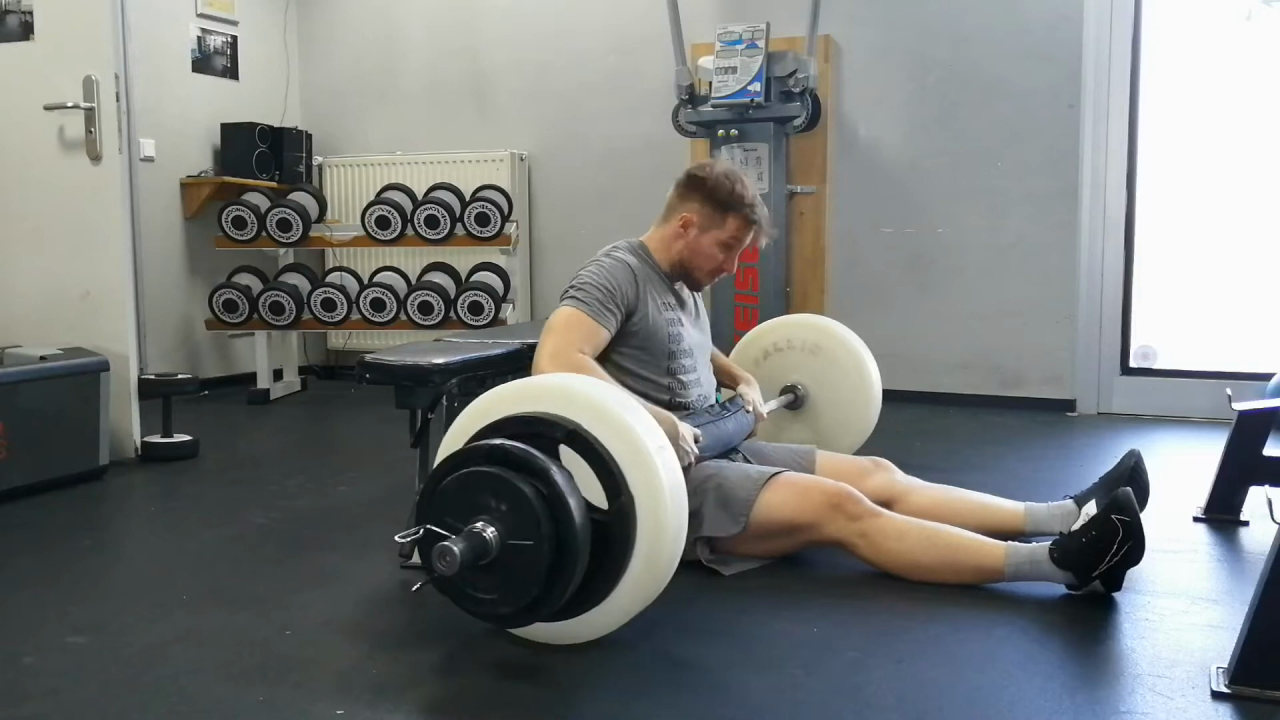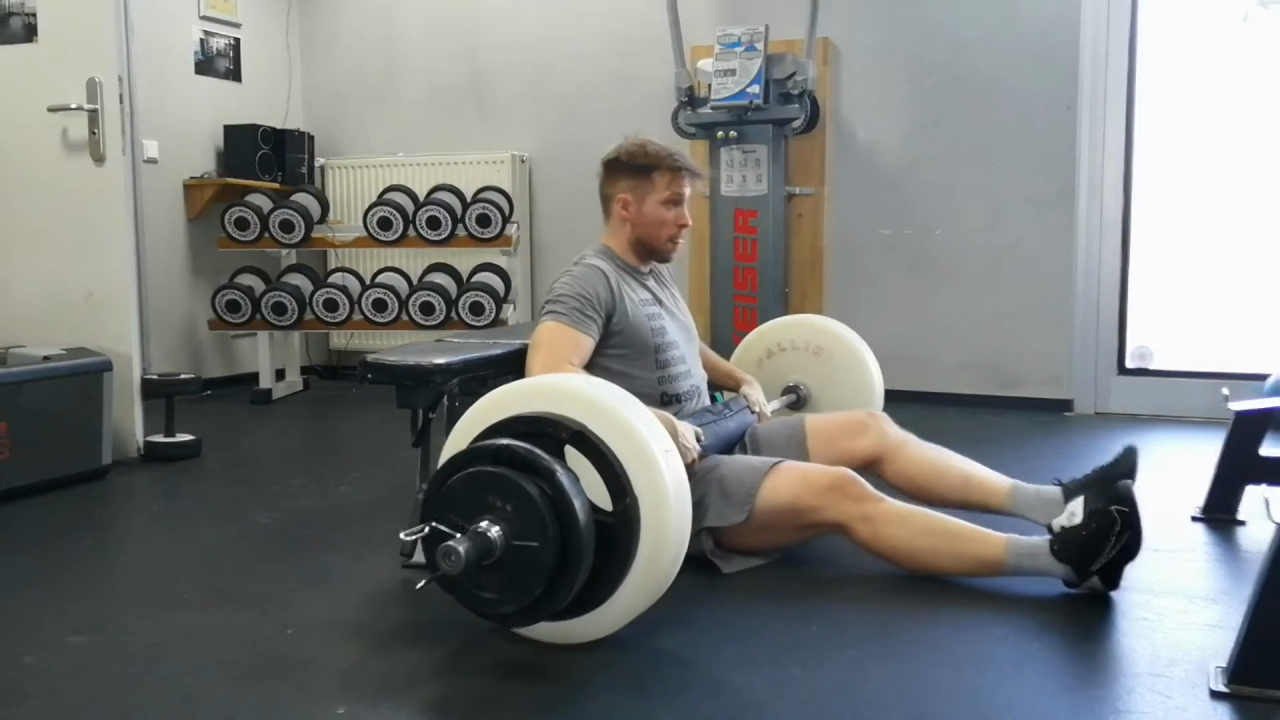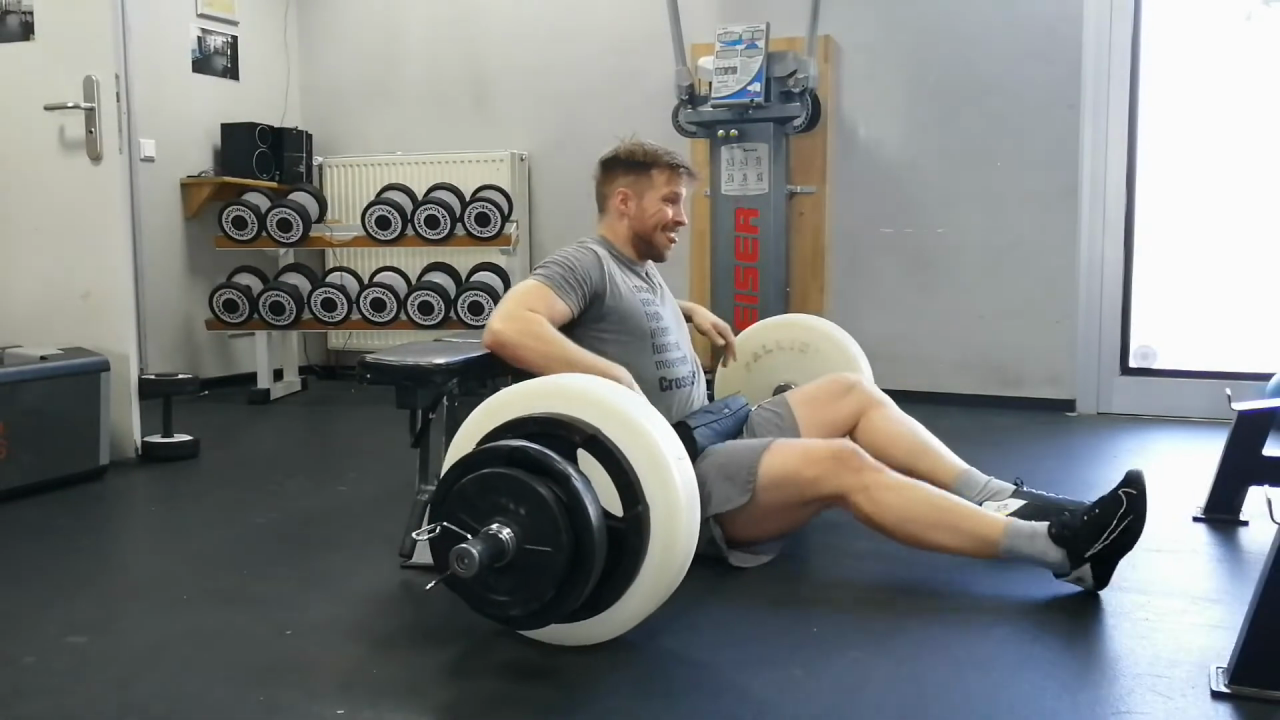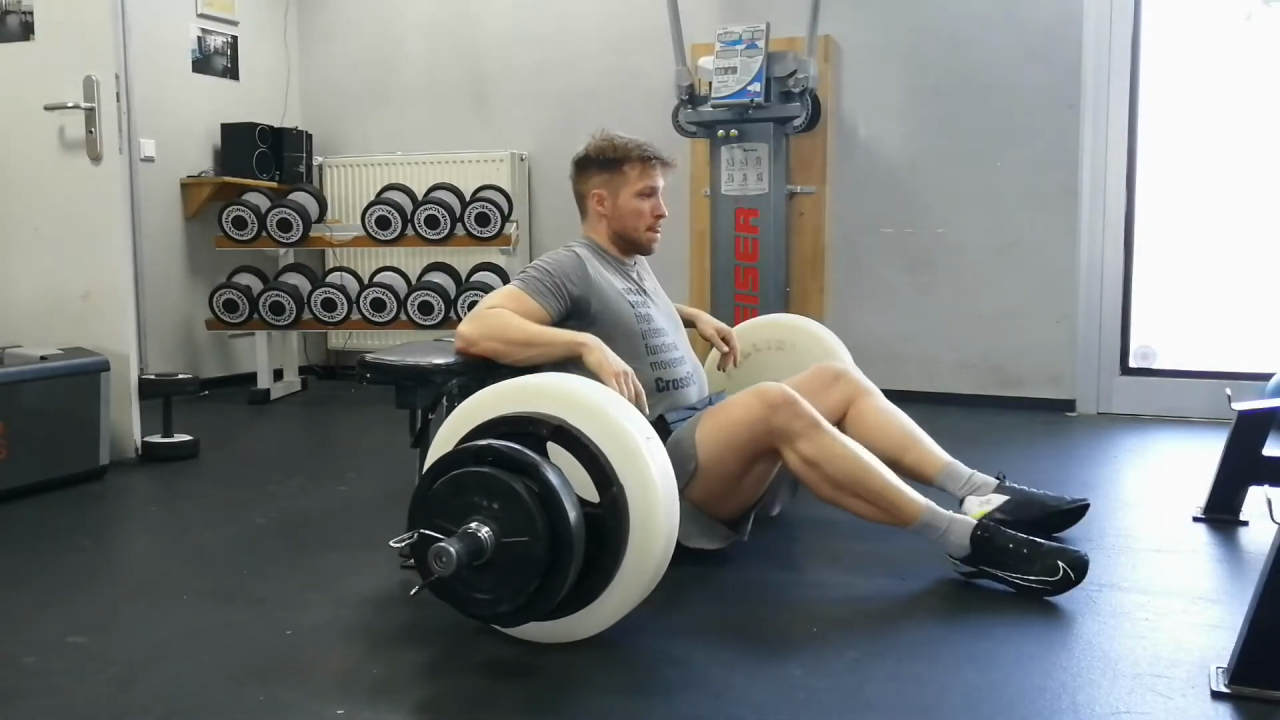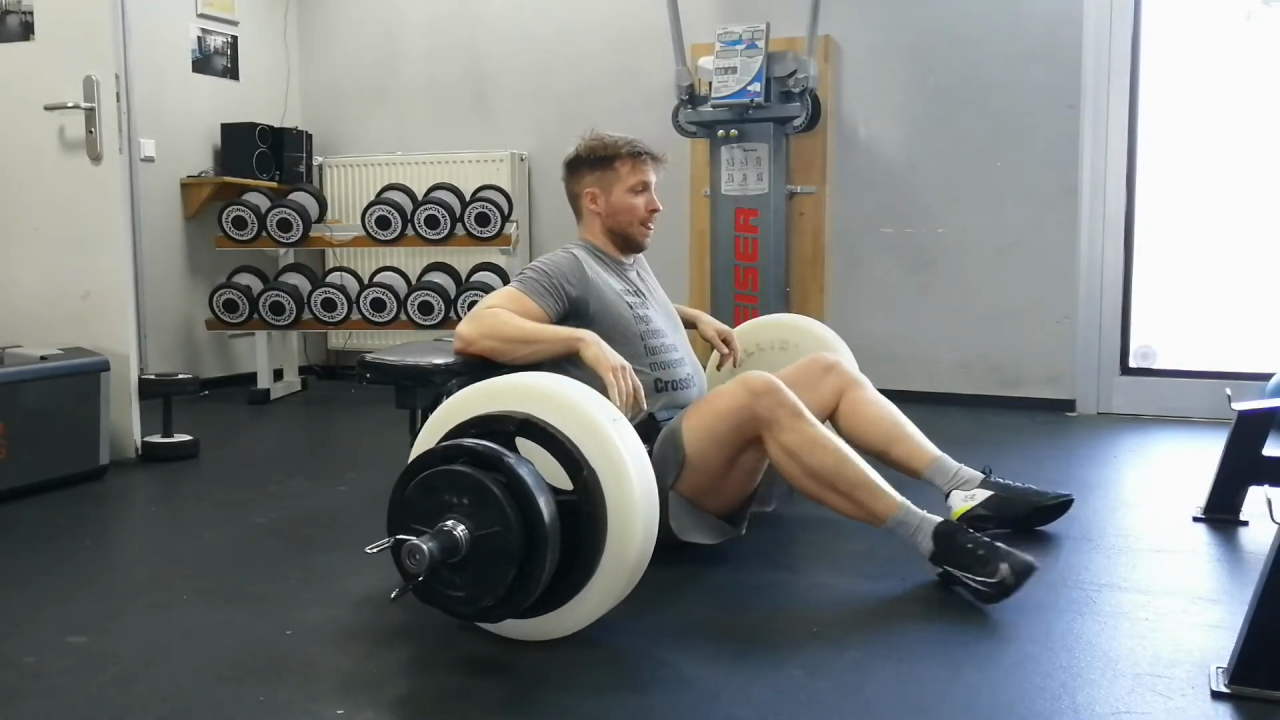
dt=0.7s
person 1, frame 1
left shoulder: (677, 279)
right shoulder: (616, 276)
right elbow: (553, 363)
left wrist: (741, 378)
right wrist: (656, 424)
left hip: (715, 454)
left knee: (877, 476)
right knee: (840, 509)
left ankle: (1067, 516)
right ankle: (1061, 562)
person 1, frame 2
left shoulder: (652, 272)
right shoulder: (589, 283)
right elbow: (546, 378)
left wrist: (741, 379)
right wrist: (657, 425)
left hip: (718, 448)
left knee: (871, 430)
right knee: (840, 493)
left ankle: (1054, 505)
right ankle: (1063, 558)
person 1, frame 3
left shoulder: (639, 266)
right shoulder: (583, 265)
right elbow: (504, 329)
left wrist: (690, 311)
right wrist: (610, 376)
left hip: (709, 444)
left knee: (850, 392)
right knee: (840, 462)
left ankle: (1004, 499)
right ankle: (1058, 549)
person 1, frame 4
left shoulder: (630, 264)
right shoulder: (568, 269)
right elbow: (474, 330)
left wrist: (692, 316)
right wrist: (586, 345)
left hip: (709, 435)
left knee: (838, 378)
right knee: (774, 402)
left ankle: (983, 496)
right ankle: (967, 539)
person 1, frame 5
left shoulder: (629, 260)
right shoulder: (564, 271)
right elbow: (473, 331)
left wrist: (693, 316)
right wrist: (583, 340)
left hip: (707, 449)
right hip: (655, 479)
left knee: (829, 369)
right knee: (758, 391)
left ankle: (968, 493)
right ankle: (937, 538)
